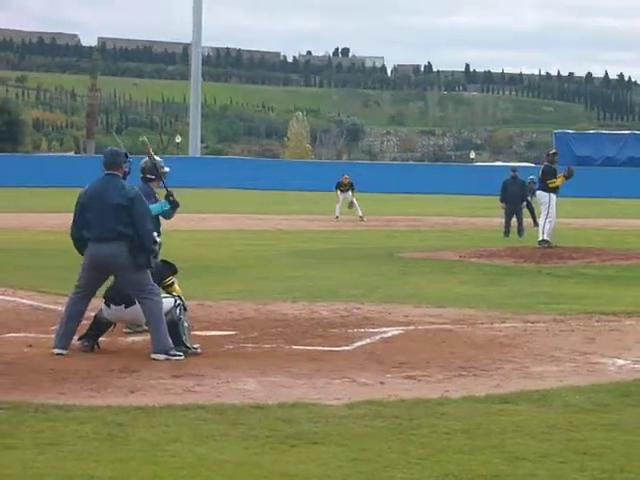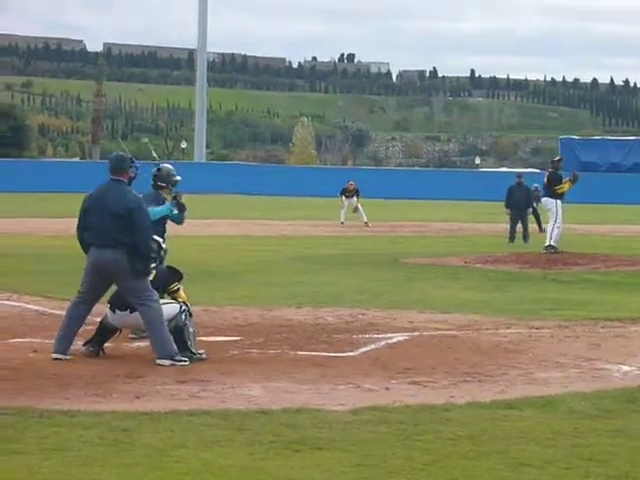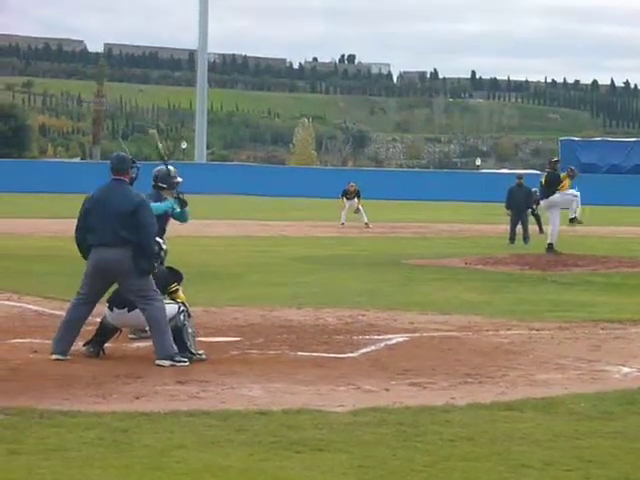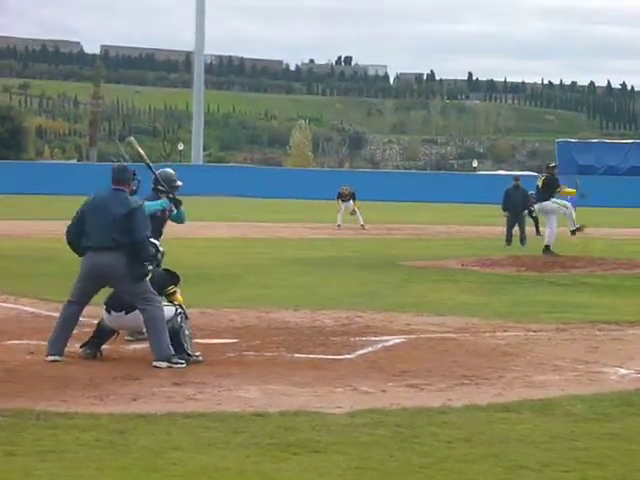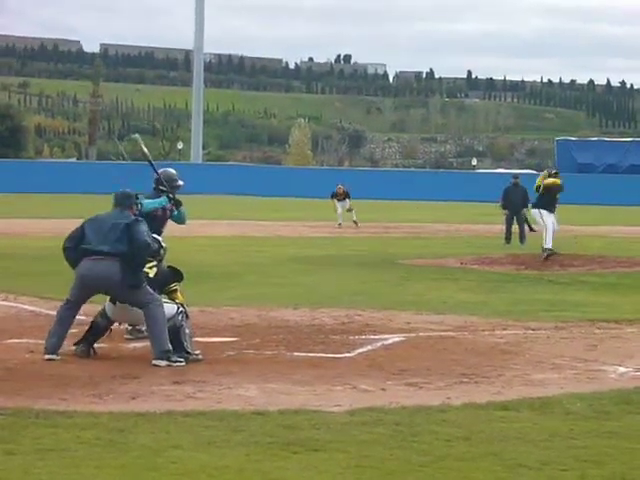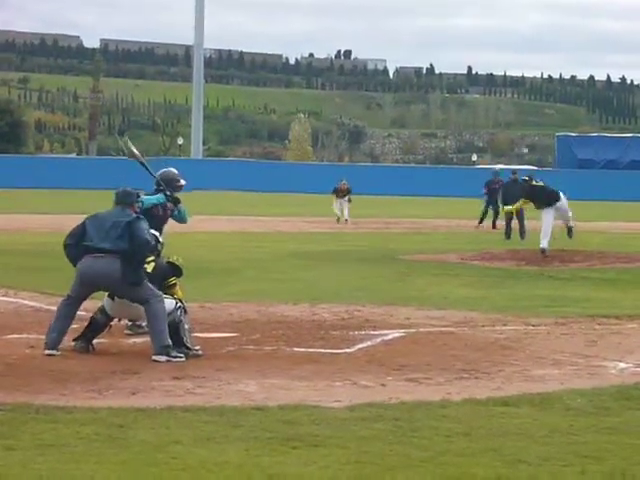
dt=0.4s
person 1, frame 1
left shoulder: (87, 192)
right shoulder: (130, 192)
left elbow: (76, 229)
right elbow: (144, 227)
left wrist: (85, 251)
right wrist: (149, 252)
left hip: (95, 250)
right hip: (123, 251)
left knee: (80, 295)
right knee: (150, 295)
left ankle: (61, 344)
right ankle: (162, 348)
person 1, frame 2
left shoulder: (92, 196)
right shoulder: (132, 199)
left elbow: (81, 231)
right elbow: (143, 236)
right wrist: (146, 261)
left hip: (97, 256)
right hip: (124, 258)
left knee: (82, 301)
right knee: (149, 302)
left ankle: (60, 348)
right ankle: (166, 353)
person 1, frame 3
left shoulder: (93, 197)
right shoulder: (137, 199)
left elbow: (80, 233)
right elbow: (148, 235)
left wrist: (90, 256)
right wrist: (149, 261)
left hip: (98, 256)
right hip: (127, 257)
left knee: (82, 302)
right knee: (152, 302)
left ankle: (59, 349)
right ankle: (166, 354)
person 1, frame 4
left shoulder: (91, 203)
right shoulder: (133, 206)
left elbow: (72, 234)
right elbow: (140, 239)
right wrist: (144, 261)
left hip: (91, 261)
right hip: (120, 262)
left knee: (74, 303)
right knee: (151, 303)
left ankle: (54, 351)
right ankle: (163, 356)
person 1, frame 5
left shoulder: (93, 221)
right shoulder: (134, 221)
left elbow: (69, 245)
right elbow: (144, 245)
left hip: (86, 269)
right hip: (115, 270)
left knee: (70, 305)
right knee: (152, 303)
left ankle: (51, 349)
right ankle: (162, 355)
person 1, frame 6
left shoulder: (94, 218)
right shoulder: (135, 219)
left elbow: (69, 242)
right elbow: (145, 243)
right wrist: (136, 266)
left hip: (87, 266)
right hip: (116, 268)
left knee: (70, 301)
right knee: (153, 299)
left ankle: (51, 345)
right ankle: (162, 350)
person 2, frame 1
left shoulder: (151, 192)
right shoulder: (144, 190)
left elbow: (165, 214)
left wrist: (172, 207)
right wrist: (165, 203)
right ankle: (133, 321)
person 2, frame 2
left shoulder: (162, 199)
right shoulder: (151, 197)
left elbow: (178, 220)
right elbow: (148, 215)
left wrist: (180, 210)
right wrist: (170, 206)
right ankle: (138, 327)
person 2, frame 3
left shoulder: (166, 201)
right shoulder: (151, 198)
left elbow: (183, 219)
right elbow: (150, 210)
left wrist: (182, 206)
right wrist: (172, 202)
right ankle: (137, 327)
person 2, frame 4
left shoulder: (165, 205)
right shoulder: (149, 200)
left elbow: (181, 219)
right elbow: (142, 210)
left wrist: (178, 206)
right wrist: (165, 202)
right ankle: (134, 329)
person 2, frame 5
left shoulder: (167, 205)
right shoulder: (150, 199)
left elbow: (181, 220)
right elbow: (142, 207)
left wrist: (179, 207)
right wrist: (165, 200)
right ankle: (133, 327)
person 2, frame 6
left shoulder: (168, 204)
right shoulder: (151, 198)
left elbow: (183, 220)
right elbow: (138, 202)
left wrist: (178, 204)
right wrist: (162, 197)
right ankle: (133, 323)
person 3, frame 1
right shoulder: (159, 266)
right elbow: (176, 293)
left hip: (112, 310)
right hip: (137, 310)
right knee: (176, 302)
left ankle: (88, 341)
right ankle: (182, 347)
person 3, frame 2
right shoulder: (164, 272)
right elbow: (181, 299)
left hip: (116, 315)
right knee: (181, 309)
left ankle: (93, 346)
right ankle: (187, 352)
person 3, frame 3
right shoulder: (164, 272)
right elbow: (180, 300)
left hip: (115, 314)
right hip: (141, 314)
right knee: (180, 310)
left ankle: (93, 347)
right ankle: (187, 353)
person 3, frame 4
right shoulder: (161, 274)
right elbow: (178, 303)
left hip: (111, 317)
right hip: (136, 317)
right knee: (177, 311)
left ankle: (90, 348)
right ankle: (184, 355)
person 3, frame 5
right shoulder: (164, 271)
right elbow: (177, 301)
left hip: (116, 308)
left knee: (105, 313)
right knee: (178, 310)
left ankle: (83, 346)
right ankle: (183, 353)
person 3, frame 6
right shoulder: (163, 266)
right elbow: (177, 295)
left hip: (114, 304)
left knee: (105, 310)
right knee: (177, 306)
left ankle: (83, 341)
right ankle: (182, 348)
